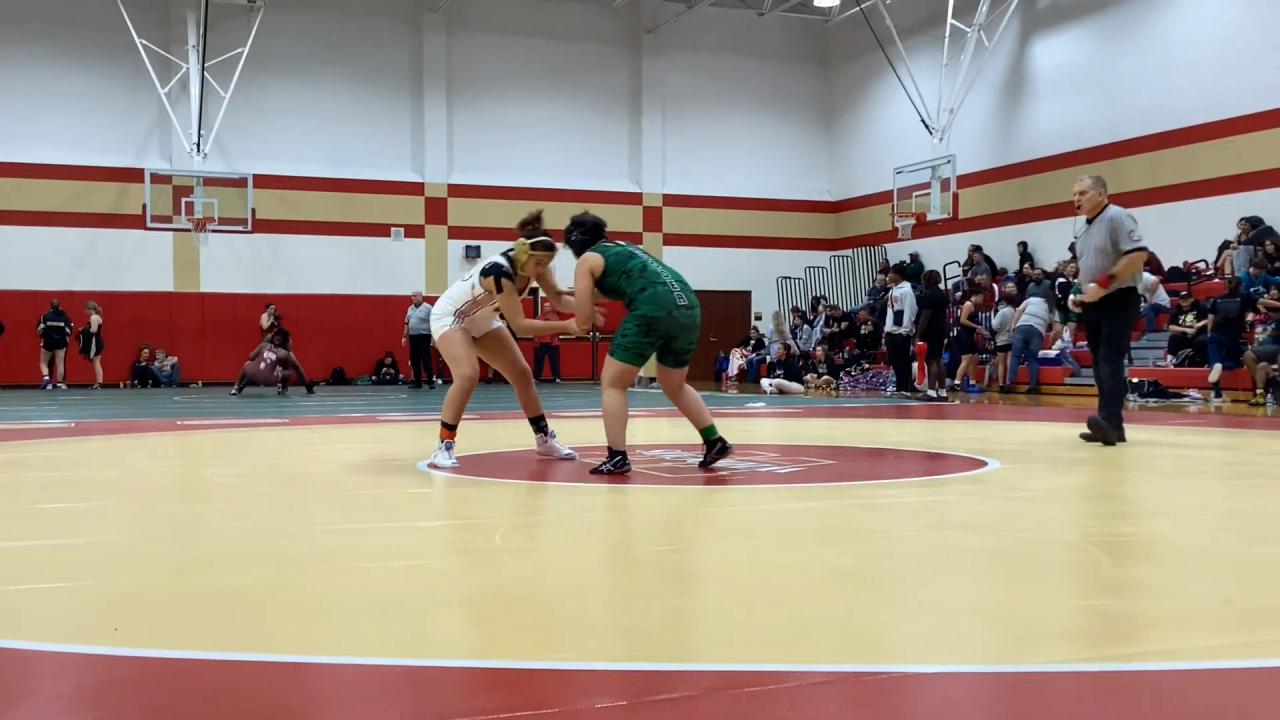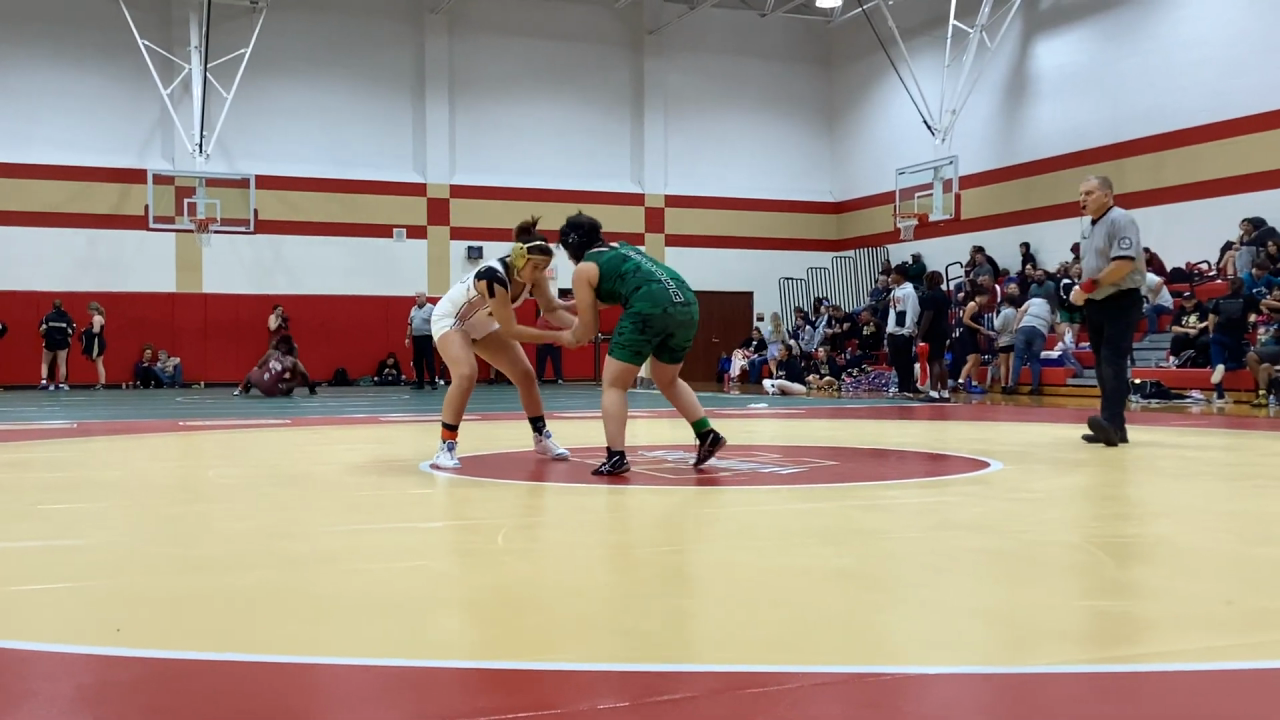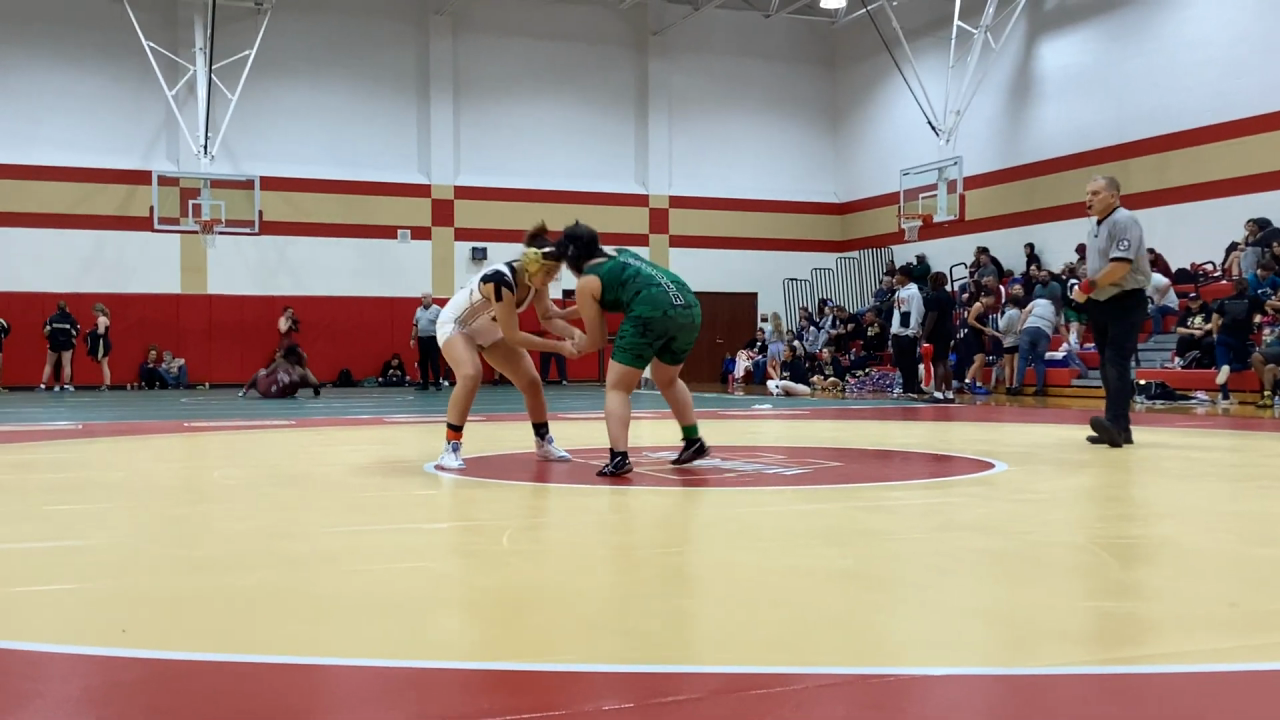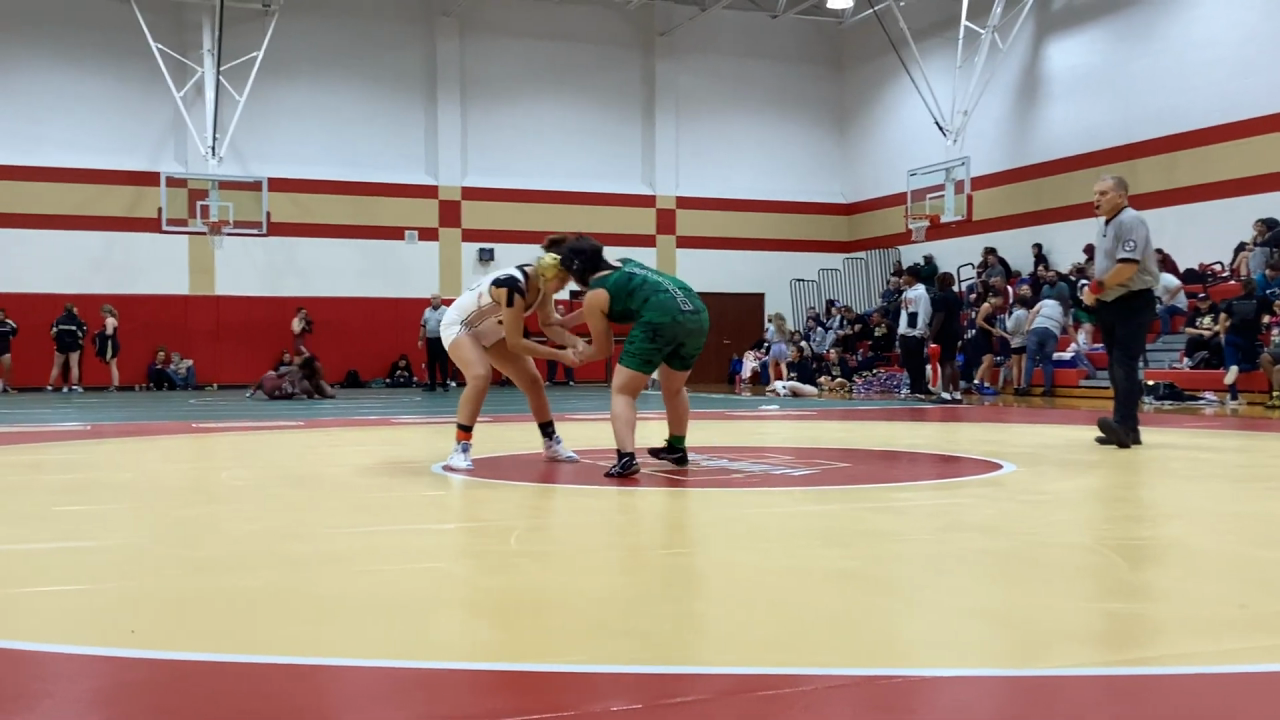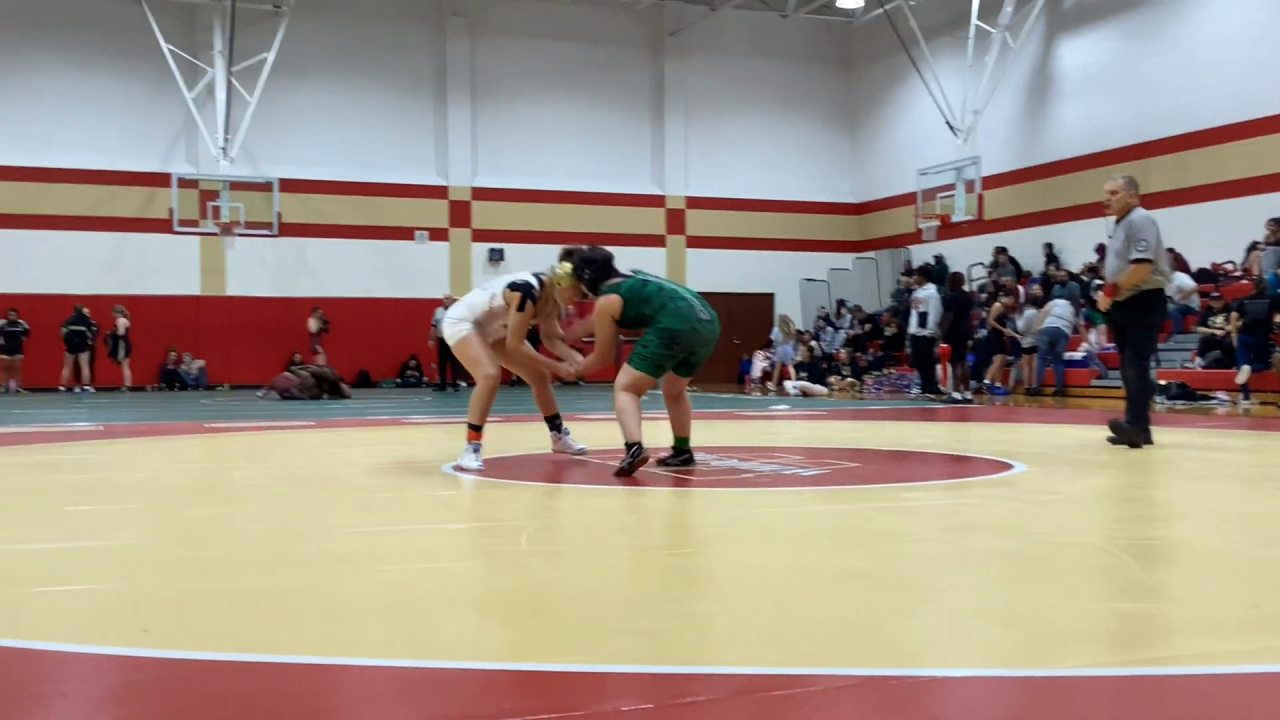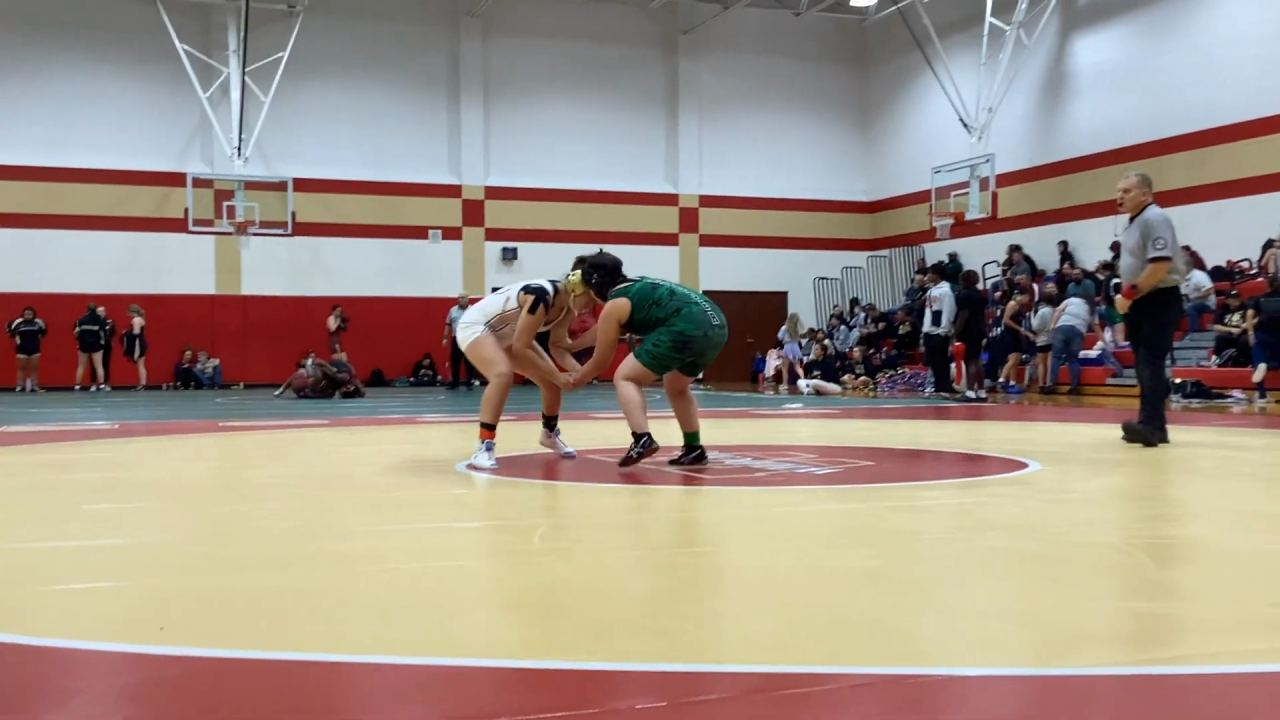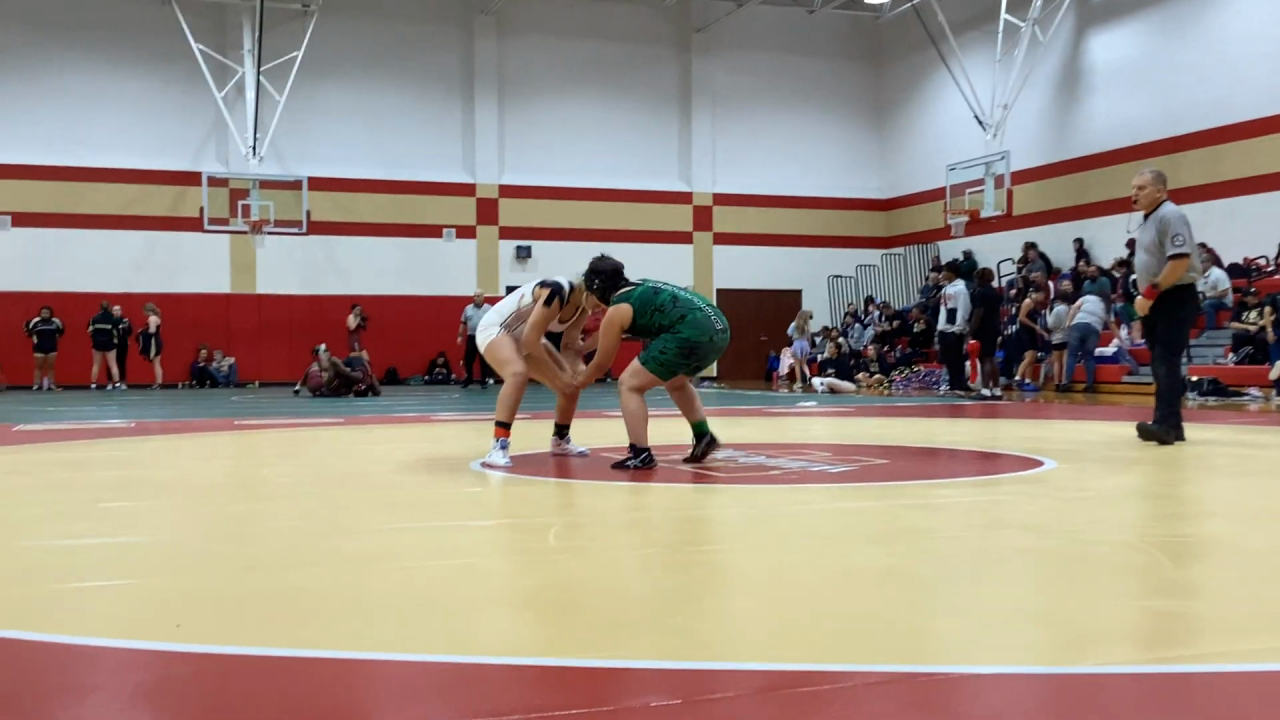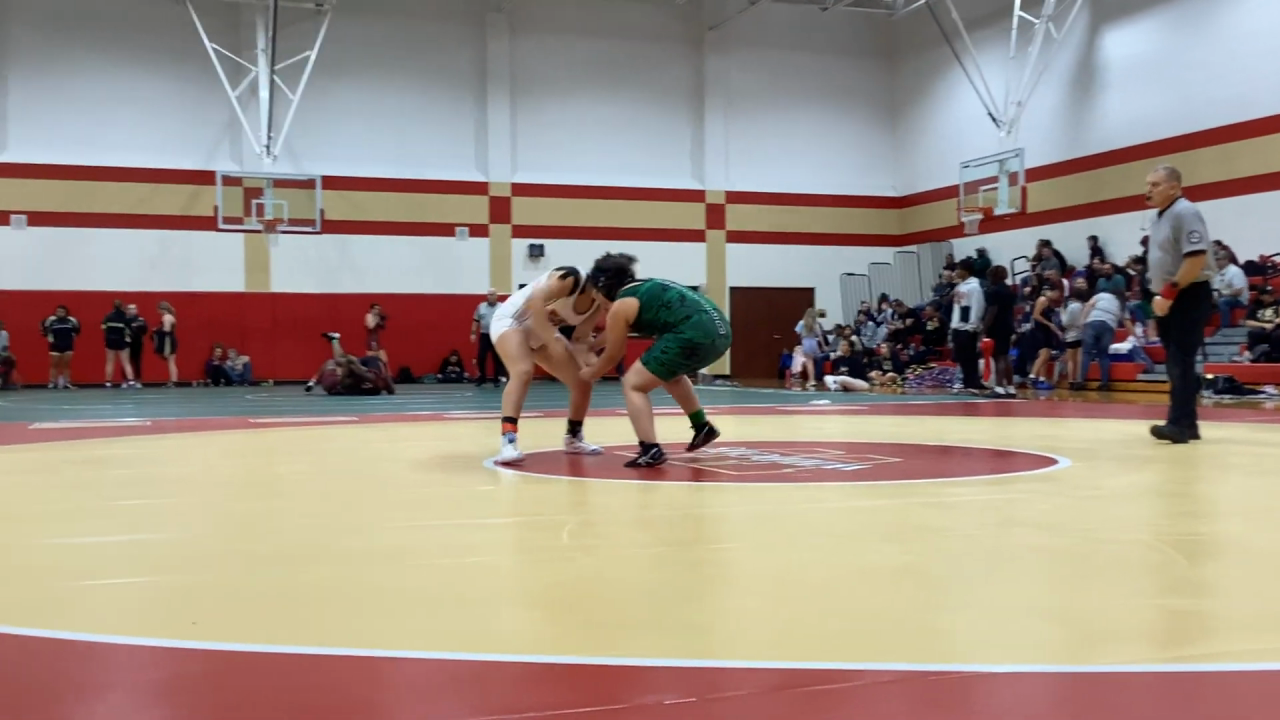
dt=0.1s
person 1, frame 1
left shoulder: (1118, 217)
right shoulder: (1083, 228)
left elbow: (1137, 254)
left wrist: (1103, 282)
right wrist: (1078, 294)
left hip: (1119, 301)
right hip: (1092, 304)
left knee: (1110, 360)
right knee: (1101, 364)
left ankle: (1108, 420)
right ankle: (1112, 425)
person 1, frame 2
left shoulder: (1119, 220)
right shoulder: (1089, 227)
left elbow: (1125, 263)
left wrist: (1086, 287)
right wrist: (1081, 291)
left hip: (1121, 302)
right hip: (1095, 304)
left knee: (1112, 362)
right knee: (1103, 365)
left ankle: (1110, 421)
right ankle: (1114, 426)
person 1, frame 3
left shoulder: (1123, 221)
right shoulder: (1095, 228)
left elbow: (1120, 265)
left wrist: (1086, 286)
right wrist: (1086, 291)
left hip: (1126, 303)
right hip: (1100, 304)
left knee: (1117, 363)
right knee: (1108, 366)
left ankle: (1114, 423)
right ankle: (1119, 427)
person 1, frame 4
left shoulder: (1130, 221)
right shoulder: (1104, 227)
left elbow: (1127, 266)
left wrist: (1094, 287)
right wrist: (1095, 293)
left hip: (1134, 303)
right hip: (1108, 304)
left knee: (1124, 364)
right knee: (1117, 367)
left ankle: (1122, 423)
right ankle: (1127, 428)
person 1, frame 5
left shoulder: (1140, 221)
right shoulder: (1117, 225)
left elbow: (1143, 266)
left wrist: (1109, 291)
right wrist: (1109, 294)
left hip: (1145, 303)
right hip: (1122, 304)
left knee: (1136, 364)
right knee: (1129, 367)
left ankle: (1134, 425)
right ankle: (1140, 428)
person 1, frame 6
left shoulder: (1154, 219)
right shoulder: (1131, 224)
left elbow: (1161, 264)
left wrist: (1128, 292)
right wrist: (1128, 296)
left hip: (1160, 301)
right hip: (1138, 303)
left knee: (1151, 363)
right knee: (1144, 366)
left ankle: (1149, 424)
right ankle: (1155, 426)
person 1, frame 7
left shoulder: (1170, 216)
right shoulder: (1145, 221)
left elbow: (1180, 261)
left wrist: (1150, 292)
right wrist: (1145, 294)
left hip: (1175, 299)
right hip: (1154, 302)
left knee: (1166, 361)
right knee: (1160, 363)
left ankle: (1164, 423)
right ankle: (1172, 425)
person 1, frame 8
left shoulder: (1184, 213)
right shoulder: (1159, 218)
left elbow: (1196, 258)
left wrist: (1168, 292)
right wrist: (1162, 294)
left hip: (1189, 297)
right hip: (1167, 299)
left knee: (1180, 360)
right knee: (1175, 362)
left ankle: (1178, 423)
right ankle: (1187, 423)
person 2, frame 1
left shoulder: (587, 261)
right shoulder: (626, 248)
left elbow: (583, 321)
left wrist: (575, 325)
left hip: (653, 310)
right hip: (688, 308)
left knee: (613, 383)
right knee: (674, 386)
left ankle: (617, 457)
right ankle: (714, 441)
person 2, frame 2
left shoulder: (583, 269)
right shoulder: (621, 248)
left elbow: (588, 328)
left wrist: (573, 338)
left hip: (649, 308)
right hip: (686, 304)
left knee: (613, 384)
right knee: (667, 380)
left ankle: (616, 457)
right ankle: (707, 434)
person 2, frame 3
left shoulder: (586, 283)
right shoulder: (619, 255)
left elbow: (597, 340)
left wrist: (574, 348)
right wrist: (563, 315)
left hip: (651, 313)
right hip: (688, 308)
left knee: (617, 387)
right knee: (667, 380)
left ankle: (619, 459)
right ankle: (694, 442)
person 2, frame 4
left shoulder: (593, 296)
right shoulder: (623, 264)
left elbow: (603, 349)
left wrist: (576, 356)
right wrist: (561, 322)
left hip: (660, 318)
right hip: (696, 314)
left knee: (623, 392)
right knee: (672, 387)
left ankle: (626, 458)
right ankle: (676, 449)
person 2, frame 5
left shoulder: (605, 302)
right shoulder: (631, 277)
left elbow: (601, 358)
left wrist: (577, 369)
right wrist: (571, 334)
left hip: (674, 325)
right hip: (707, 322)
left knee: (624, 390)
right knee: (674, 390)
left ankle: (634, 448)
right ankle: (682, 451)
person 2, frame 6
left shoulder: (613, 307)
right shoulder: (639, 283)
left elbow: (600, 362)
left wrist: (575, 378)
left hip: (686, 329)
right hip: (716, 326)
left knee: (624, 378)
right knee: (676, 387)
left ankle: (643, 439)
right ankle: (693, 449)
person 2, frame 7
left shoulder: (616, 311)
right shoulder: (642, 287)
left elbow: (604, 363)
left wrist: (580, 380)
left hip: (691, 334)
right hip: (717, 330)
left knee: (630, 385)
right knee: (676, 381)
left ankle: (640, 453)
right ankle: (703, 438)
person 2, frame 8
left shoulder: (621, 305)
right shoulder: (647, 286)
left elbow: (612, 355)
left wrist: (589, 373)
left hip: (694, 334)
right hip: (719, 331)
left knee: (633, 385)
right knee: (669, 374)
left ankle: (651, 450)
right ankle: (701, 426)
person 3, frame 1
left shoulder: (534, 265)
right shoulder: (499, 271)
left elbow: (557, 296)
right elbow: (519, 324)
left wrist: (585, 310)
right wrist: (565, 326)
left hip: (482, 321)
right hip: (449, 318)
left knee: (521, 374)
right knee: (467, 375)
left ankle: (546, 440)
right ankle: (444, 447)
person 3, frame 2
left shoulder: (532, 273)
right shoulder: (493, 276)
left elbow: (551, 308)
right elbow: (511, 330)
left wrist: (577, 323)
right wrist: (558, 336)
left hip: (483, 325)
right hip: (450, 320)
left knee: (525, 374)
right knee: (466, 375)
left ankle: (542, 439)
right ankle: (445, 447)
person 3, frame 3
left shoulder: (536, 280)
right shoulder: (501, 280)
left elbow: (549, 317)
right elbow: (512, 335)
left wrist: (574, 333)
right wrist: (558, 346)
left hip: (488, 330)
right hip: (456, 326)
left knee: (531, 382)
right knee: (469, 375)
left ankle: (544, 444)
right ankle: (450, 449)
person 3, frame 4
left shoulder: (543, 285)
right shoulder: (512, 285)
left elbow: (549, 324)
right elbow: (515, 342)
left wrist: (576, 342)
right wrist: (560, 355)
left hip: (490, 331)
right hip: (458, 326)
left knee: (532, 379)
right knee: (480, 376)
left ankle: (552, 444)
right ankle: (460, 450)
person 3, frame 5
left shoulder: (553, 296)
right shoulder: (527, 291)
left elbow: (551, 337)
right elbow: (515, 345)
left wrist: (576, 358)
right wrist: (556, 366)
left hip: (493, 329)
right hip: (461, 323)
left knee: (540, 374)
right knee: (489, 375)
left ankle: (560, 436)
right ankle: (470, 450)
person 3, frame 6
left shoulder: (568, 306)
right shoulder: (540, 296)
left elbow: (558, 347)
right elbow: (521, 348)
left wrist: (578, 371)
right wrist: (556, 376)
left hip: (506, 335)
right hip: (475, 327)
left knee: (553, 380)
right knee: (503, 374)
left ankle: (550, 434)
right ankle: (483, 449)
person 3, frame 7
left shoulder: (584, 310)
right shoulder: (556, 290)
left elbow: (569, 347)
right elbow: (530, 338)
right wrist: (557, 375)
left hip: (528, 337)
right hip: (495, 329)
left knee: (572, 385)
right knee: (518, 376)
left ankle: (560, 440)
right ankle: (498, 447)
person 3, frame 8
left shoulder: (599, 304)
right shoulder: (572, 279)
left elbow: (580, 340)
right elbow: (534, 299)
left wrist: (592, 362)
right wrist: (550, 341)
left hip: (542, 332)
right hip: (509, 321)
left knee: (583, 382)
right knee: (522, 372)
left ankle: (573, 439)
right ankle: (508, 442)
